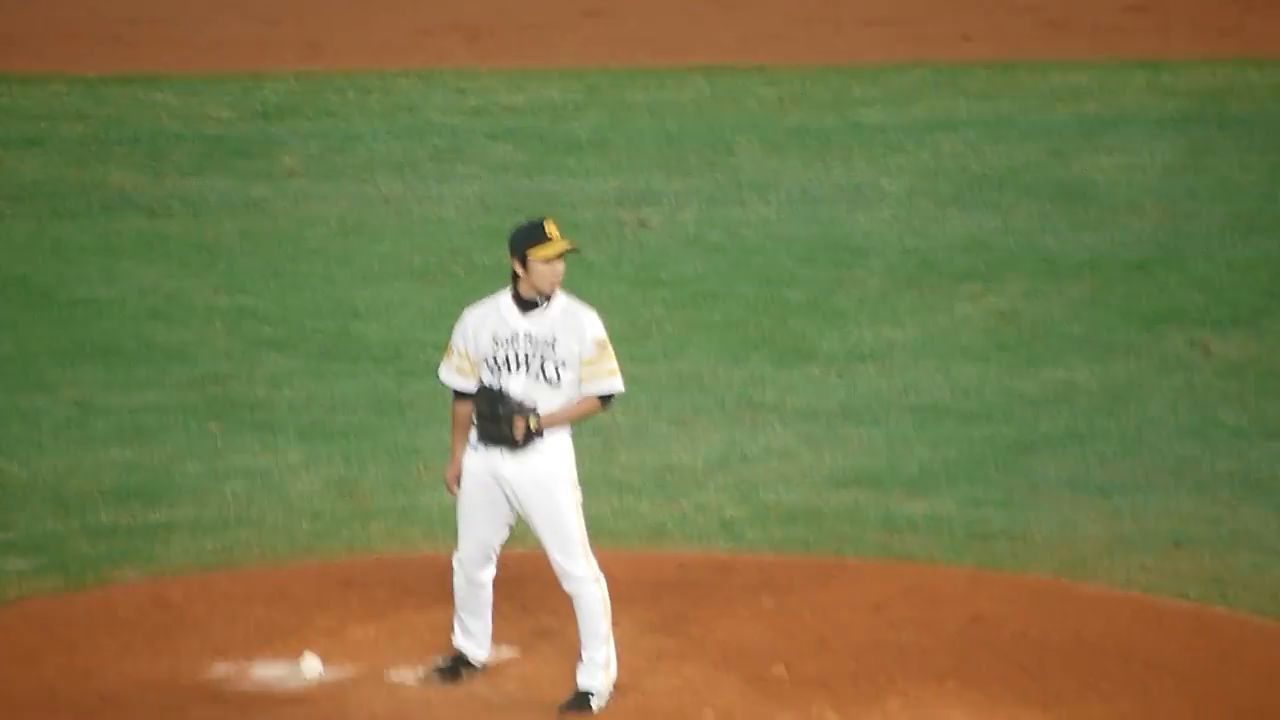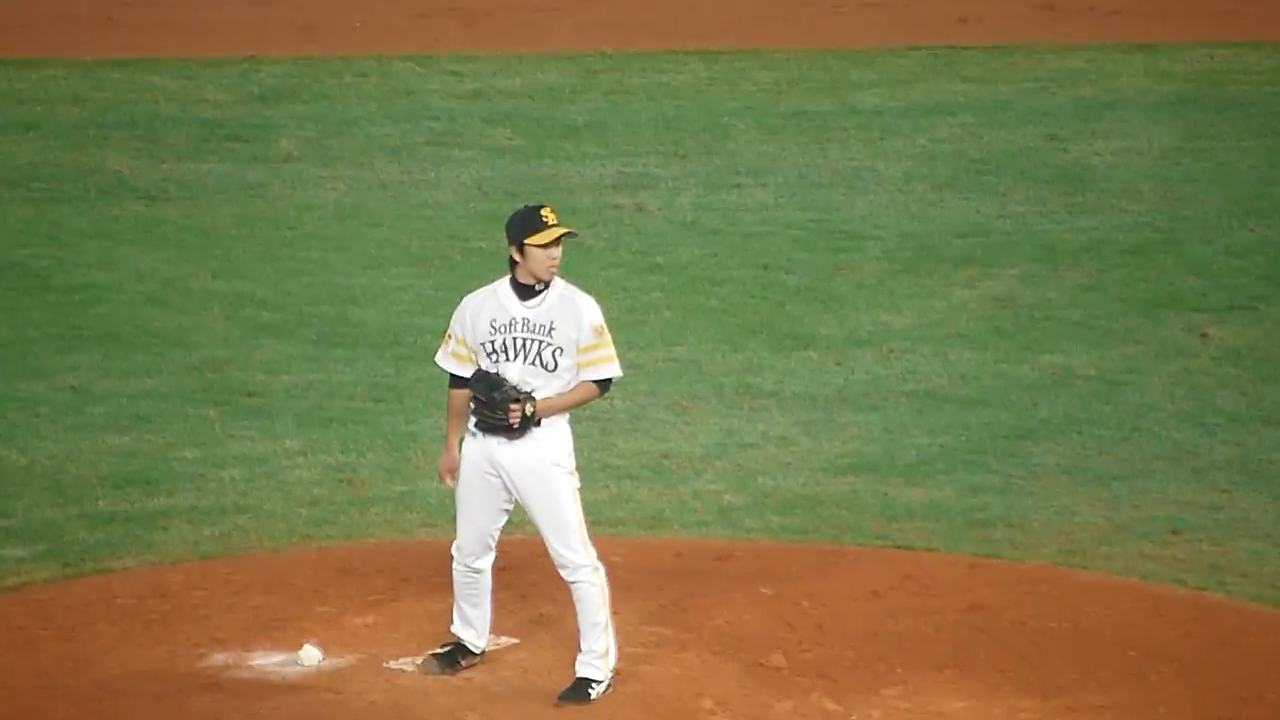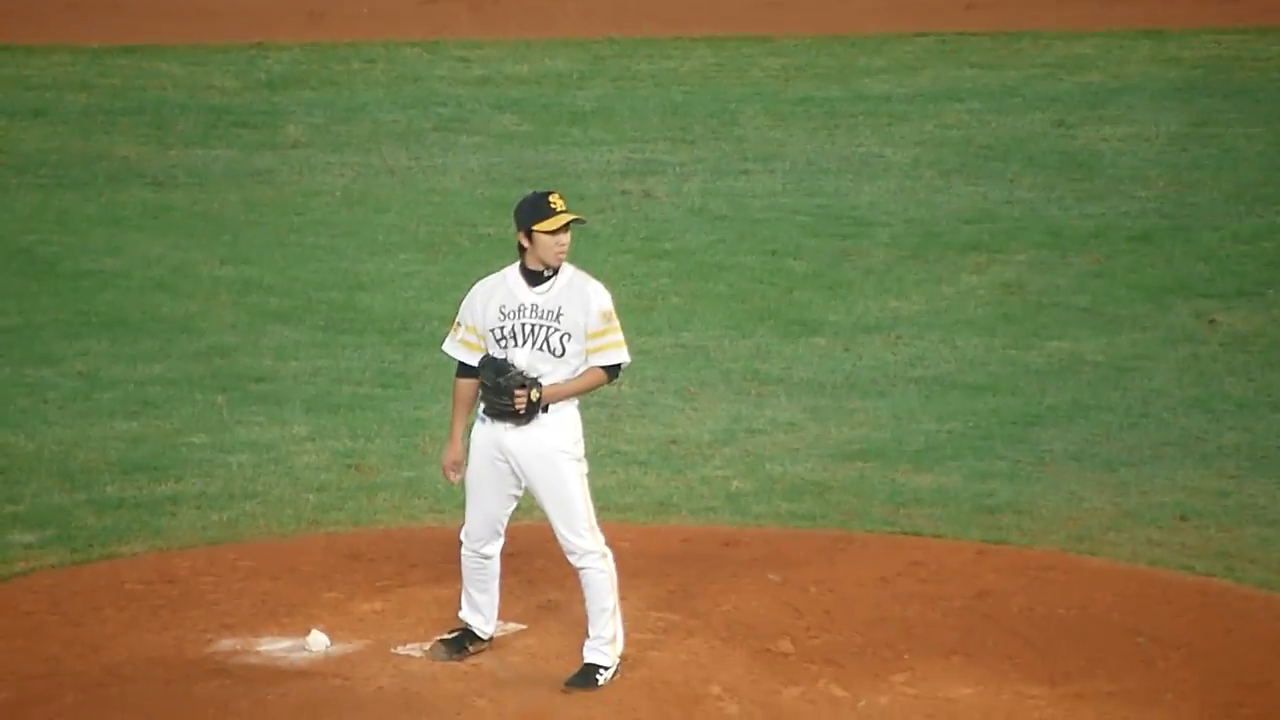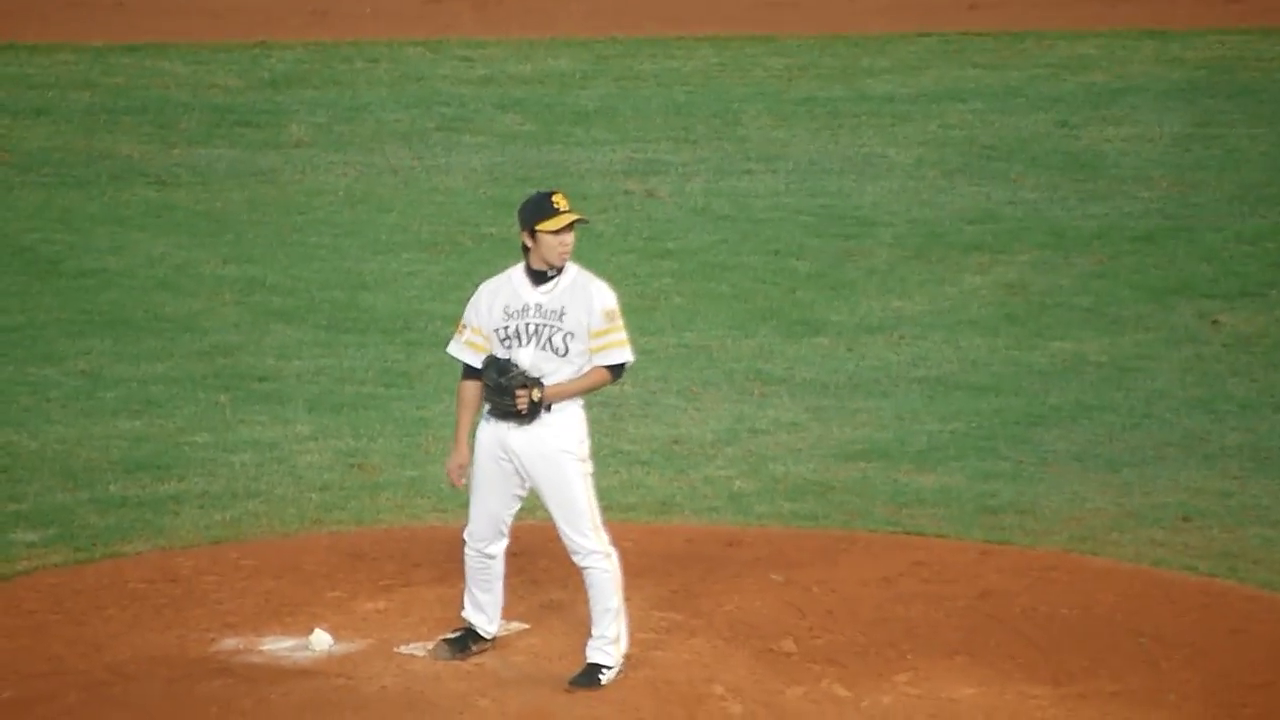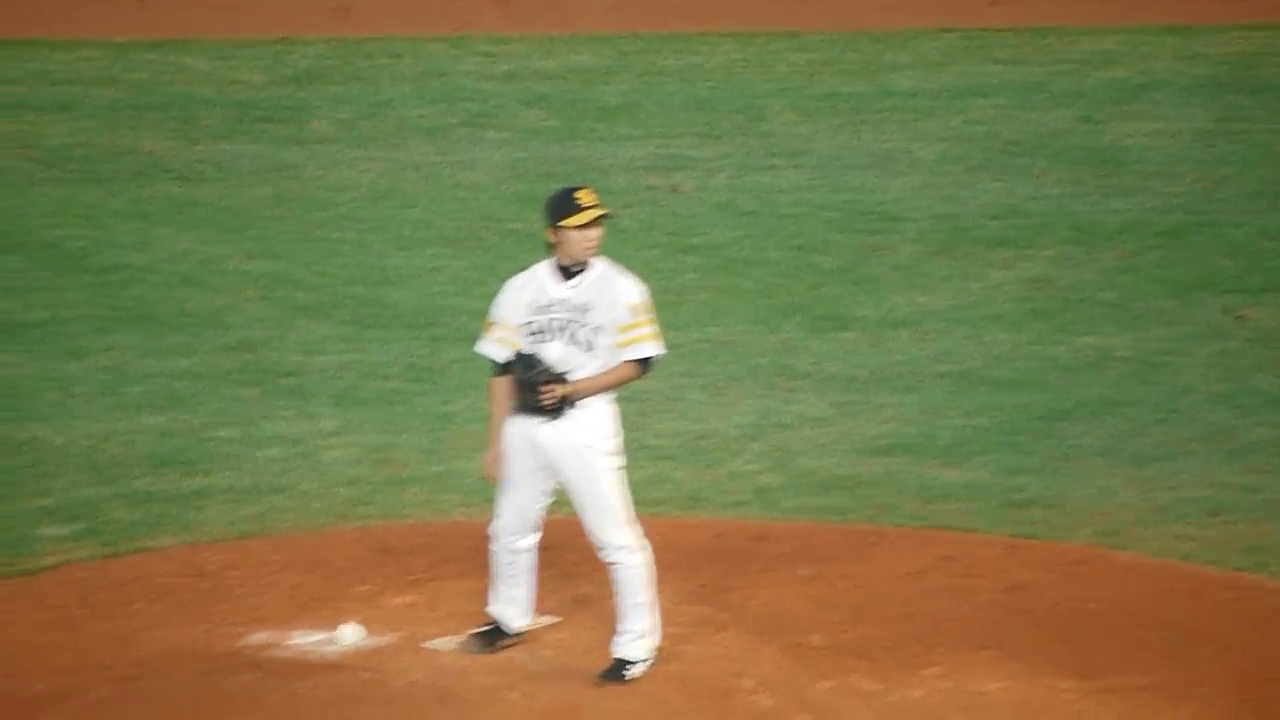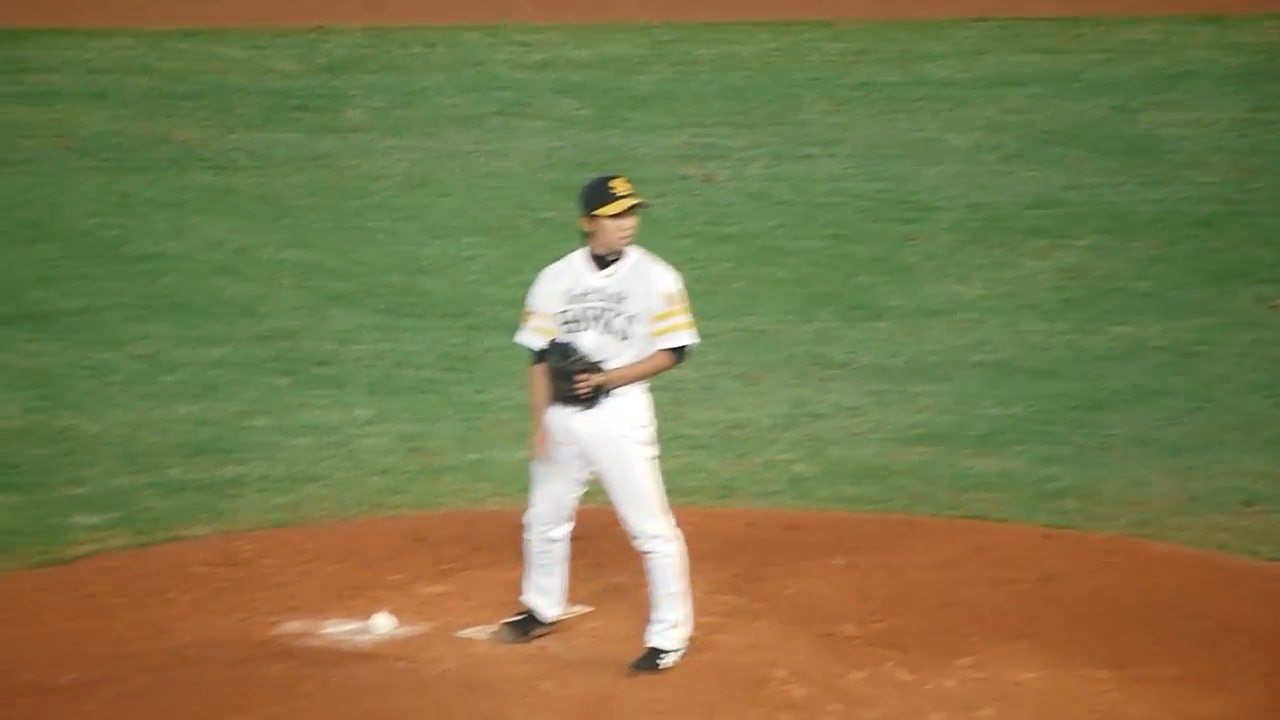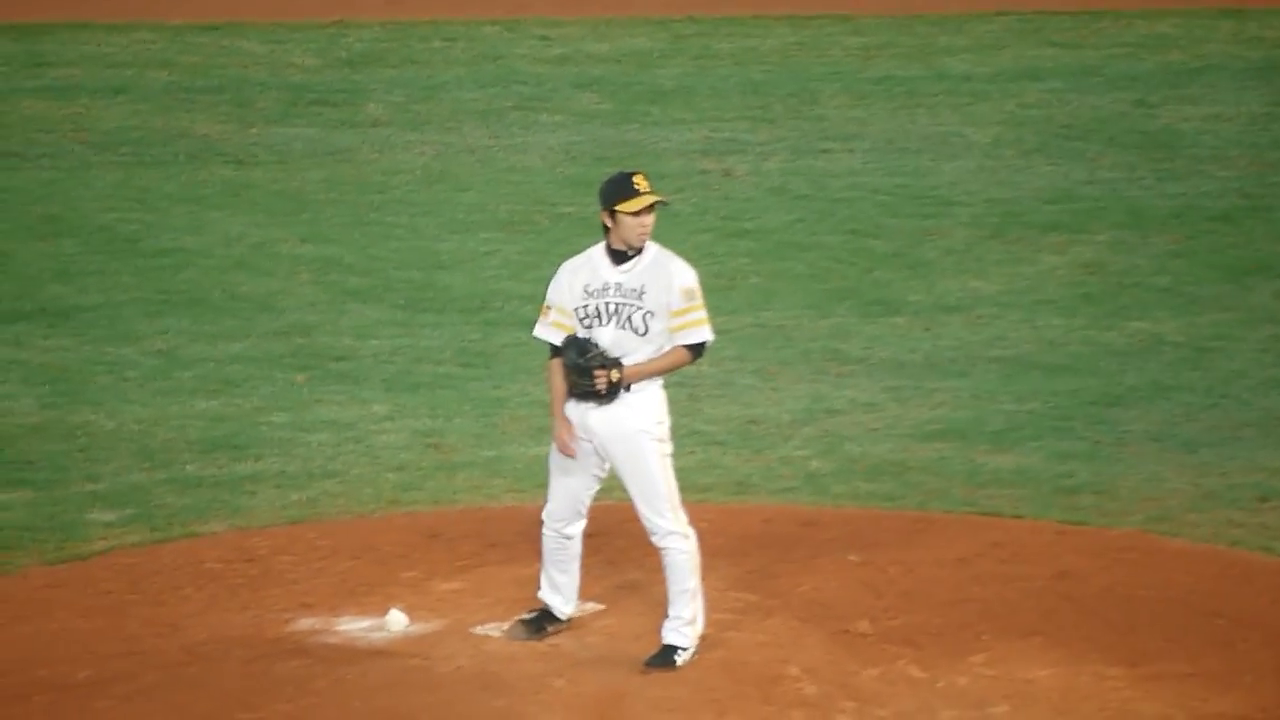
dt=0.1s
person 1, frame 1
left shoulder: (580, 320)
right shoulder: (478, 319)
left elbow: (601, 395)
right elbow: (464, 392)
left wrist: (541, 422)
right wrist: (456, 457)
left hip: (545, 459)
right hip: (484, 458)
left knee: (577, 569)
right knee: (471, 562)
left ankle: (597, 676)
right ankle: (471, 651)
person 1, frame 2
left shoulder: (579, 307)
right shoulder: (476, 306)
left elbow: (598, 381)
right elbow: (460, 380)
left wrist: (538, 408)
right wrist: (451, 446)
left hip: (543, 445)
right hip: (483, 444)
left knee: (576, 558)
right knee: (469, 551)
left ankle: (596, 666)
right ankle: (469, 641)
person 1, frame 3
left shoulder: (588, 293)
right shoulder: (486, 293)
left elbow: (607, 367)
right elbow: (468, 369)
left wrist: (545, 394)
right wrist: (455, 439)
left hip: (552, 430)
right hip: (492, 430)
left knee: (584, 544)
right knee: (478, 537)
left ankle: (603, 651)
right ankle: (478, 627)
person 1, frame 4
left shoulder: (593, 293)
right shoulder: (492, 292)
left elbow: (611, 367)
right elbow: (472, 372)
left wrist: (548, 394)
right wrist: (461, 444)
left hip: (557, 431)
right hip: (497, 430)
left knee: (589, 542)
right knee: (481, 536)
left ankle: (607, 650)
right ankle: (481, 626)
person 1, frame 5
left shoulder: (620, 287)
right shoulder: (520, 288)
left elbow: (638, 362)
right elbow: (502, 368)
left wrist: (573, 389)
right wrist: (495, 439)
left hip: (586, 425)
right hip: (526, 425)
left knee: (617, 538)
right knee: (510, 529)
left ankle: (635, 644)
right ankle: (508, 620)
person 1, frame 6
left shoulder: (655, 276)
right shoulder: (555, 277)
left elbow: (674, 351)
right elbow: (540, 357)
left wrist: (608, 378)
right wrist: (539, 424)
left hip: (621, 414)
right hip: (561, 413)
left knee: (651, 527)
right knee: (544, 520)
left ankle: (669, 634)
right ankle: (541, 609)
person 1, frame 7
left shoulder: (673, 272)
right shoulder: (574, 272)
left elbow: (691, 347)
right elbow: (557, 352)
left wrist: (626, 373)
right wrist: (559, 418)
left hip: (637, 409)
right hip: (580, 409)
left knee: (666, 524)
right knee: (560, 516)
left ankle: (682, 631)
right ankle: (556, 606)
